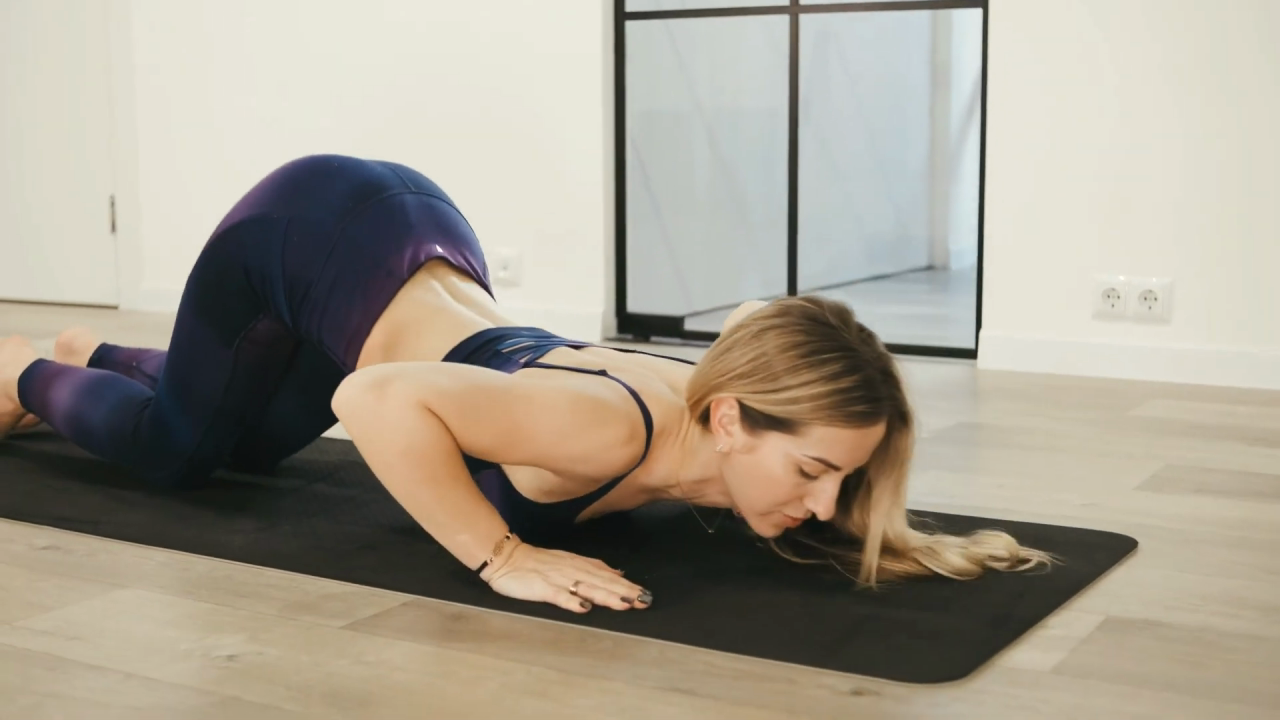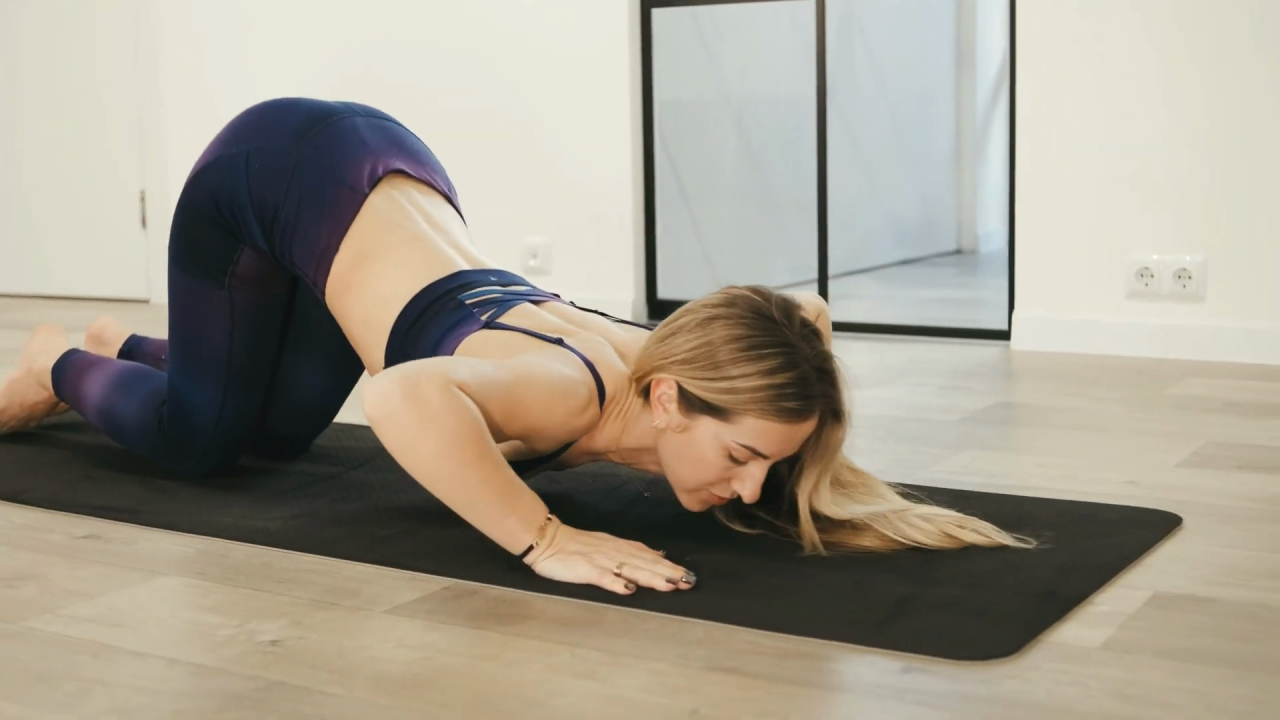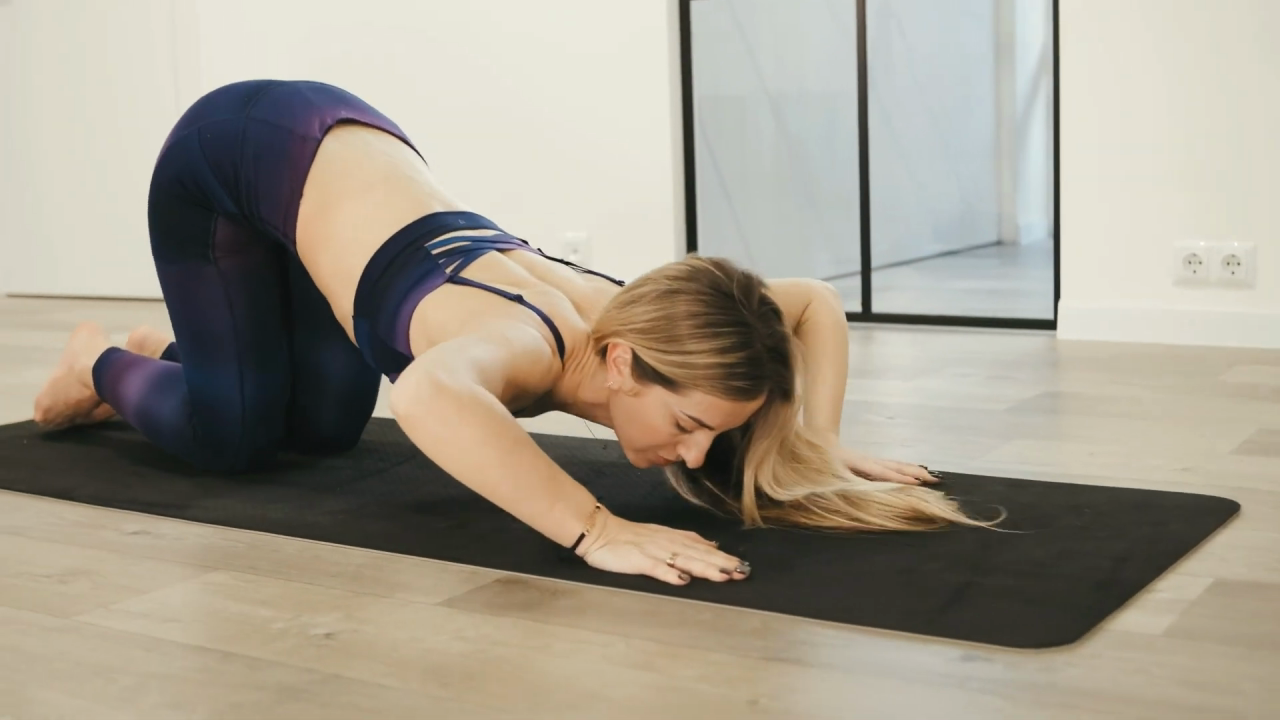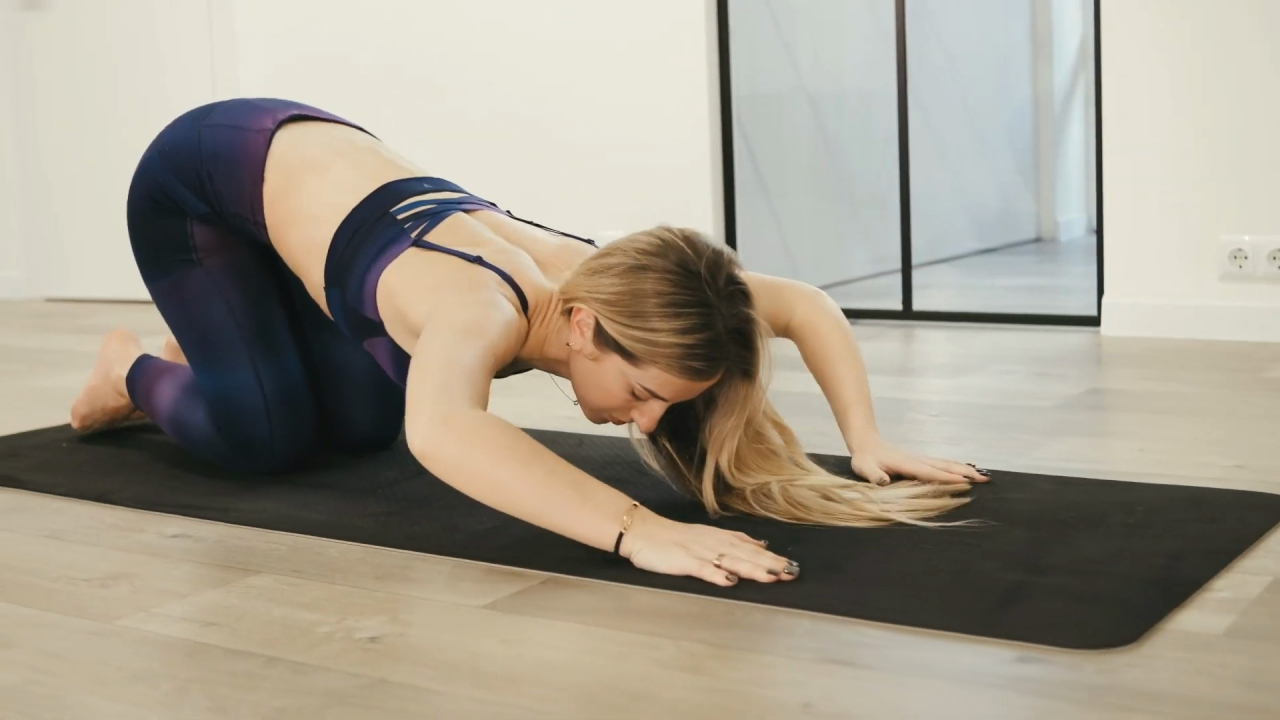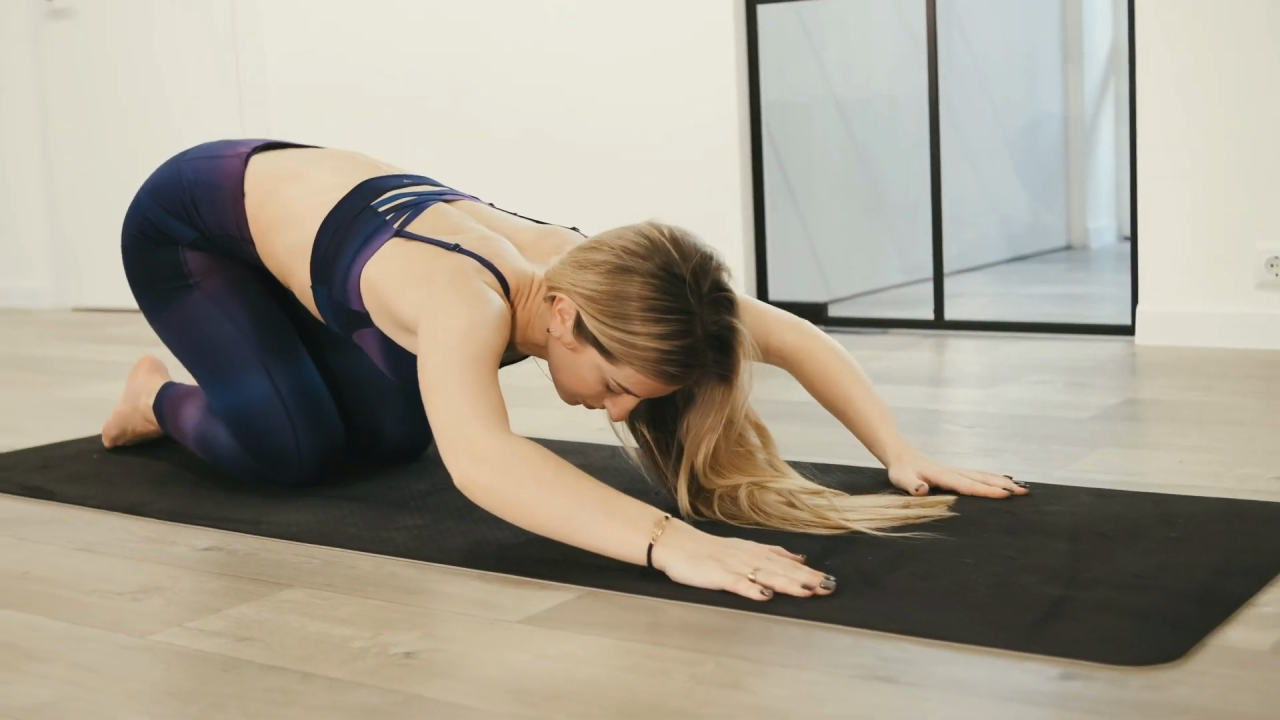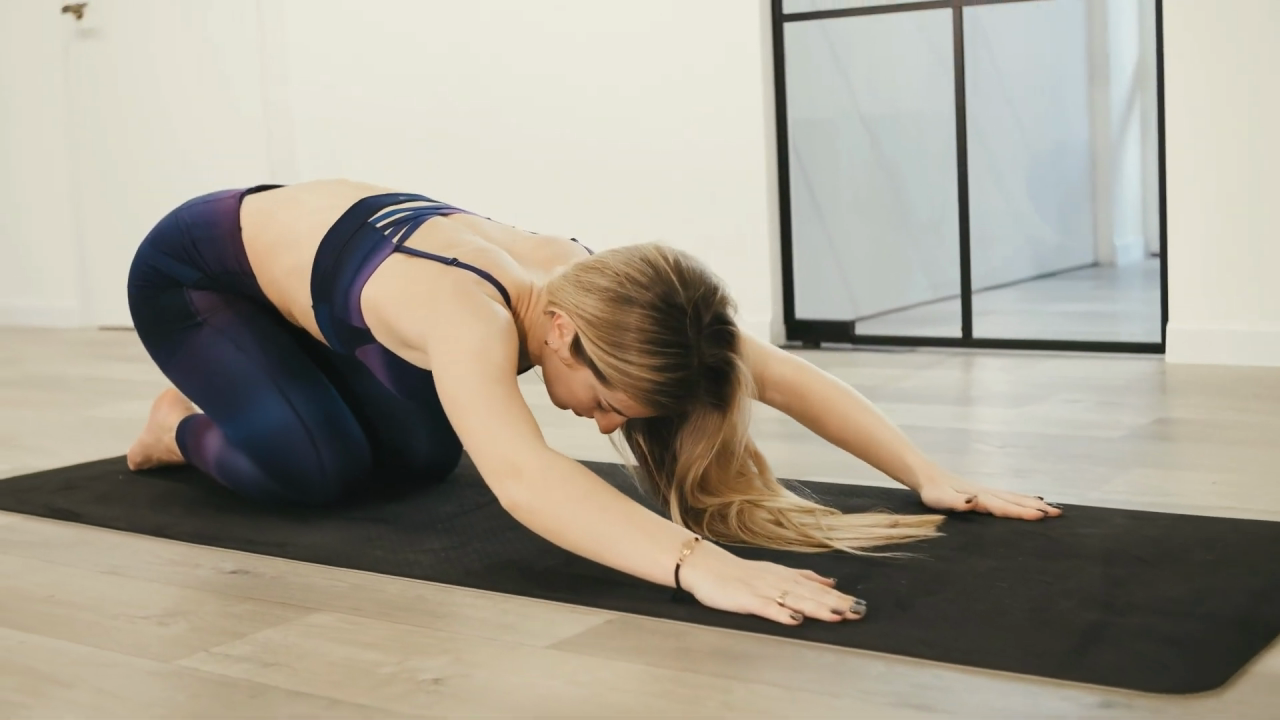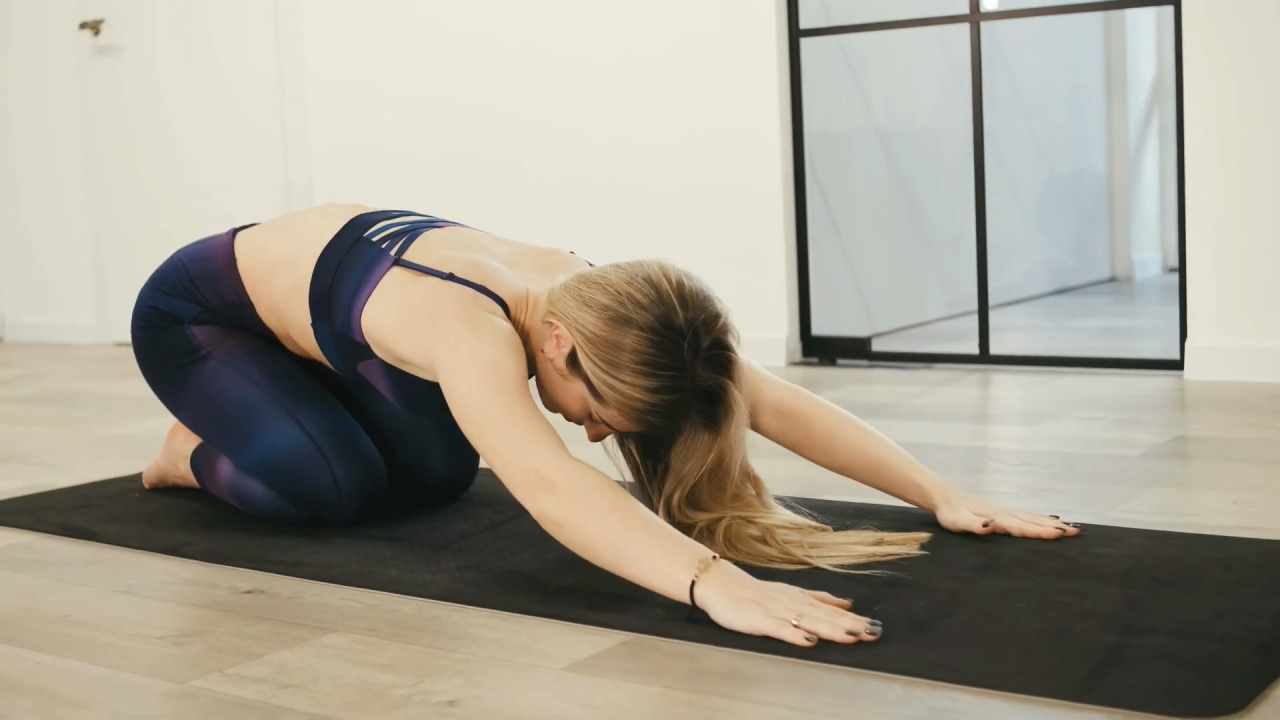
dt=0.4s
person 1, frame 1
left shoulder: (732, 392)
right shoulder: (613, 433)
left elbow: (750, 315)
right elbow: (376, 400)
left wrist: (758, 481)
right wrist: (502, 558)
left hip: (405, 233)
right hip: (305, 231)
left knee: (254, 445)
right knee: (171, 450)
left ankle: (98, 355)
person 1, frame 2
left shoulder: (677, 375)
right shoulder: (567, 394)
left elbow: (801, 310)
right elbow: (404, 397)
left wrist: (814, 477)
right wrist: (544, 540)
left hip: (375, 169)
right hip: (272, 170)
left knee: (279, 432)
right knee: (199, 438)
left ankle: (124, 346)
person 1, frame 3
left shoulder: (638, 327)
right shoulder: (522, 345)
left elbow: (815, 300)
right elbow: (430, 396)
left wrist: (822, 448)
right wrist: (594, 530)
left hip: (338, 143)
right hip: (230, 152)
left knee: (325, 427)
right knee: (233, 434)
left ankle: (164, 352)
right ankle: (104, 366)
person 1, frame 4
left shoulder: (610, 289)
right shoulder: (486, 311)
left elbow: (806, 306)
right elbow: (439, 429)
left wrist: (866, 443)
right wrist: (634, 529)
left hip: (317, 160)
right hip: (201, 174)
left knee: (360, 424)
right knee: (265, 435)
left ankle: (201, 359)
right ankle: (137, 374)
person 1, frame 5
left shoulder: (595, 278)
right shoulder: (470, 300)
left elbow: (792, 335)
right elbow: (480, 458)
left wrist: (899, 455)
right wrist: (669, 541)
left hip: (295, 202)
right hip: (188, 219)
left knee: (393, 436)
right knee: (289, 444)
left ankle: (238, 378)
right ankle: (165, 399)
person 1, frame 6
left shoulder: (592, 289)
right shoulder: (471, 312)
left elbow: (786, 374)
right elbow: (522, 476)
left wrist: (930, 477)
right wrist: (701, 565)
left hip: (300, 254)
right hip: (193, 268)
left knee: (419, 457)
right knee: (316, 466)
left ankle: (245, 405)
right ankle: (185, 428)
person 1, frame 7
left shoulder: (593, 301)
right shoulder: (469, 327)
left elbow: (774, 402)
right elbow: (548, 485)
left wrist: (941, 495)
right wrist: (716, 583)
left hip: (303, 298)
right hip: (196, 309)
left knee: (436, 473)
right knee: (332, 483)
left ankle: (274, 421)
right ankle: (199, 453)
